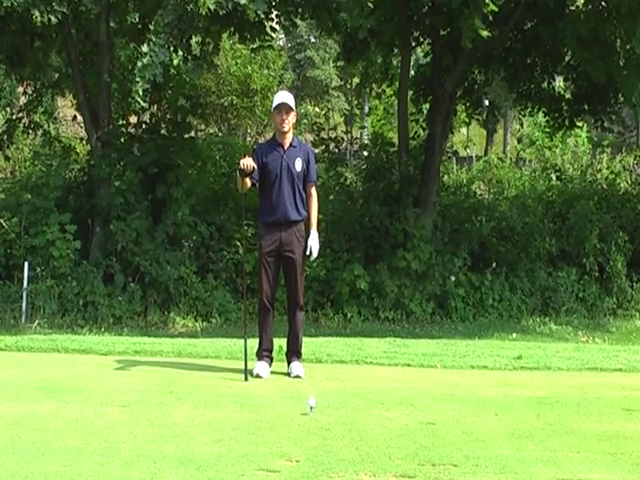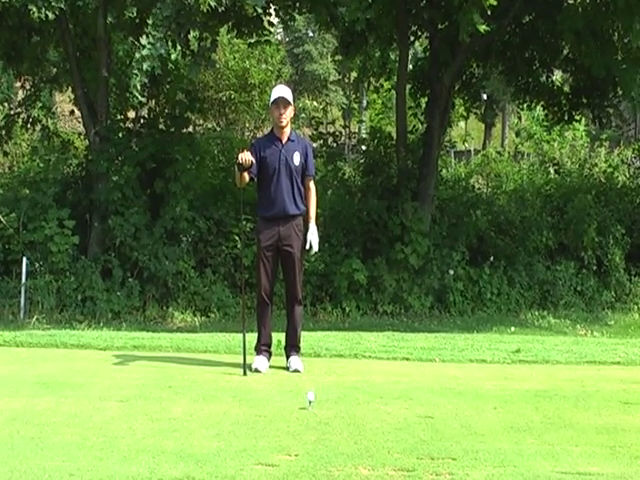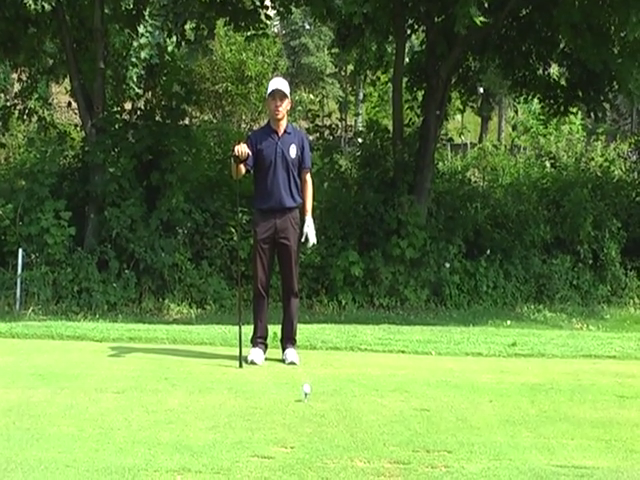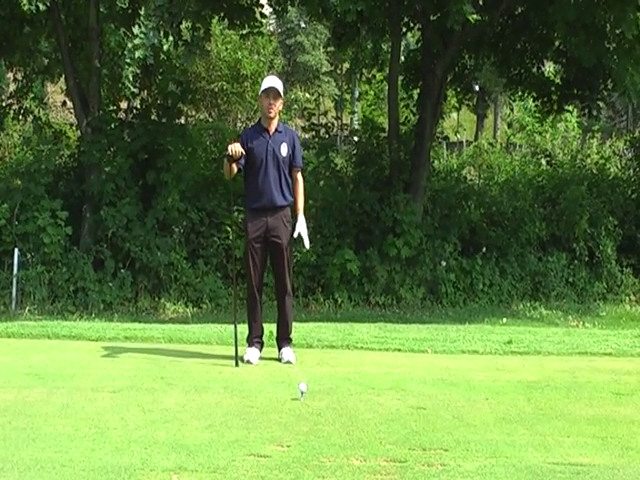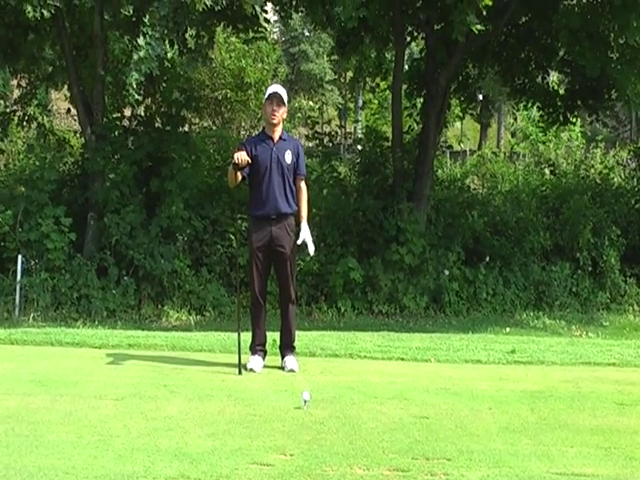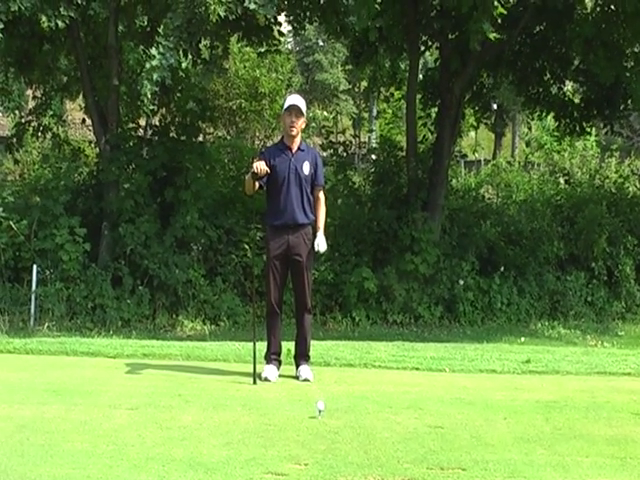
dt=0.7s
person 1, frame 1
left shoulder: (305, 152)
right shoulder: (261, 151)
left elbow: (311, 193)
right elbow: (244, 188)
left wrist: (314, 231)
right wrist: (243, 172)
left hip: (295, 230)
right hip: (268, 230)
left knee: (296, 297)
right knee: (266, 296)
left ankle: (294, 357)
right ankle: (264, 356)
person 1, frame 2
left shoulder: (303, 146)
right shoulder: (259, 146)
left elbow: (309, 186)
right elbow: (242, 182)
left wrist: (312, 224)
right wrist: (241, 167)
left hip: (293, 224)
right hip: (266, 225)
left knee: (294, 291)
right knee: (264, 291)
left ankle: (293, 352)
right ankle: (262, 351)
person 1, frame 3
left shoulder: (299, 138)
right shoulder: (256, 138)
left elbow: (306, 179)
right elbow: (238, 175)
left wrist: (308, 217)
right wrist: (237, 159)
left hip: (289, 217)
right hip: (262, 217)
left knee: (290, 284)
right knee: (260, 283)
left ankle: (289, 344)
right ankle: (259, 343)
person 1, frame 4
left shoulder: (290, 137)
right shoulder: (247, 136)
left elbow: (297, 177)
right elbow: (229, 174)
left wrist: (300, 216)
right wrist: (230, 157)
left hip: (281, 216)
right hip: (254, 217)
left knee: (284, 283)
right knee: (254, 282)
left ankle: (285, 343)
right ankle: (254, 343)
person 1, frame 5
left shoulder: (294, 145)
right shoulder: (251, 144)
left elbow: (300, 186)
right elbow: (233, 183)
left wrist: (304, 223)
right wrist: (235, 165)
left hip: (285, 224)
right hip: (258, 224)
left knee: (287, 291)
right knee: (257, 290)
left ankle: (288, 351)
right ankle: (257, 351)
person 1, frame 6
left shoulder: (313, 156)
right shoulder: (269, 154)
left elbow: (319, 196)
right elbow: (250, 190)
left wrist: (321, 231)
right wrist: (253, 174)
left hip: (303, 234)
right hip: (276, 234)
left knee: (304, 300)
right knee: (273, 300)
left ankle: (303, 361)
right ankle: (272, 360)
